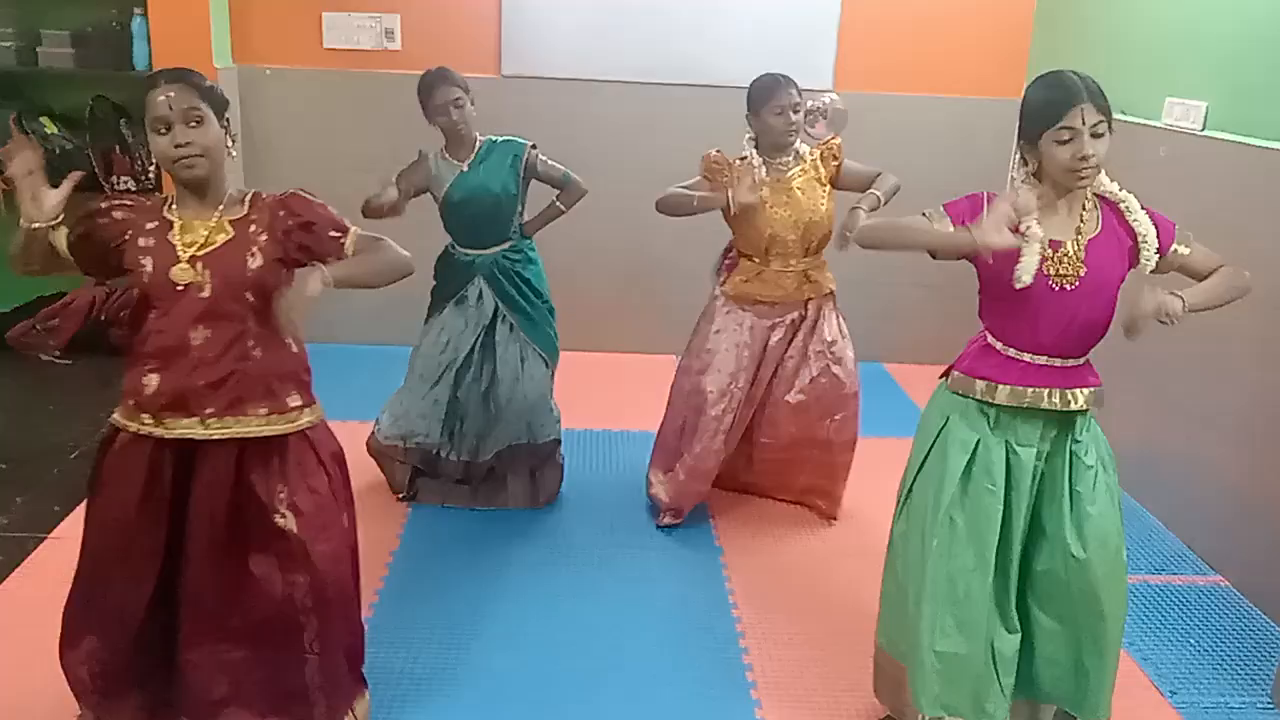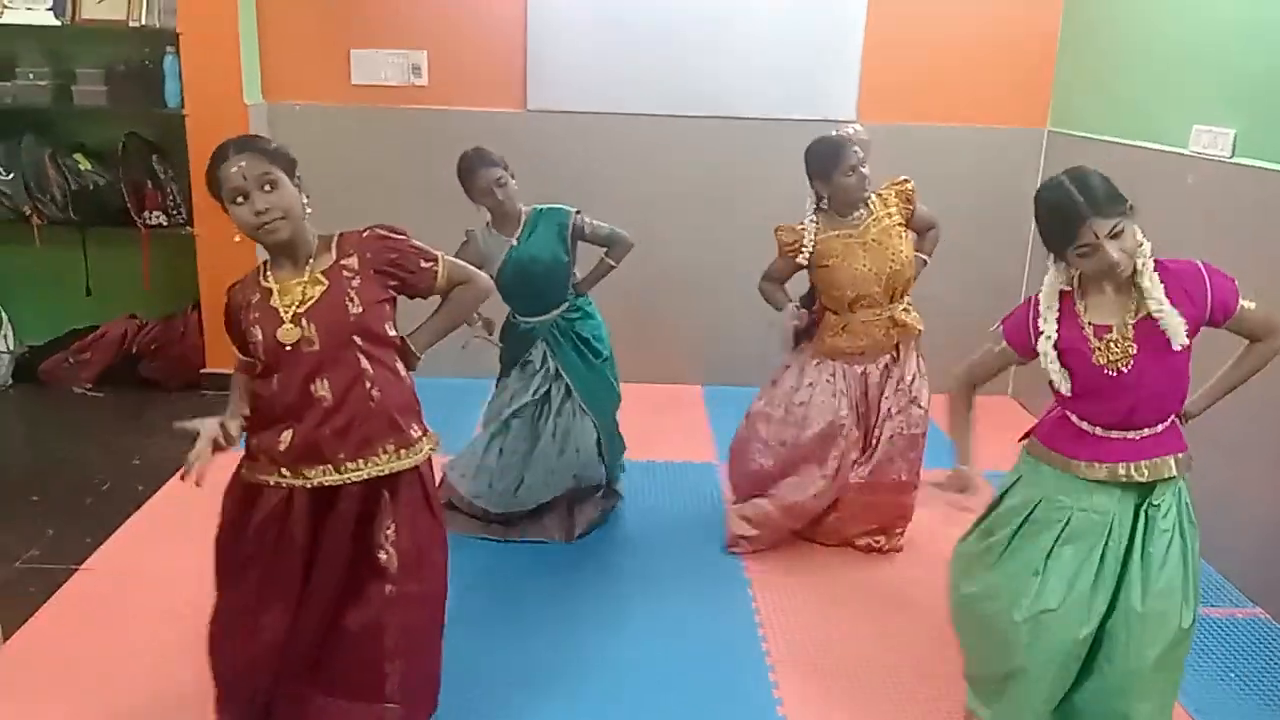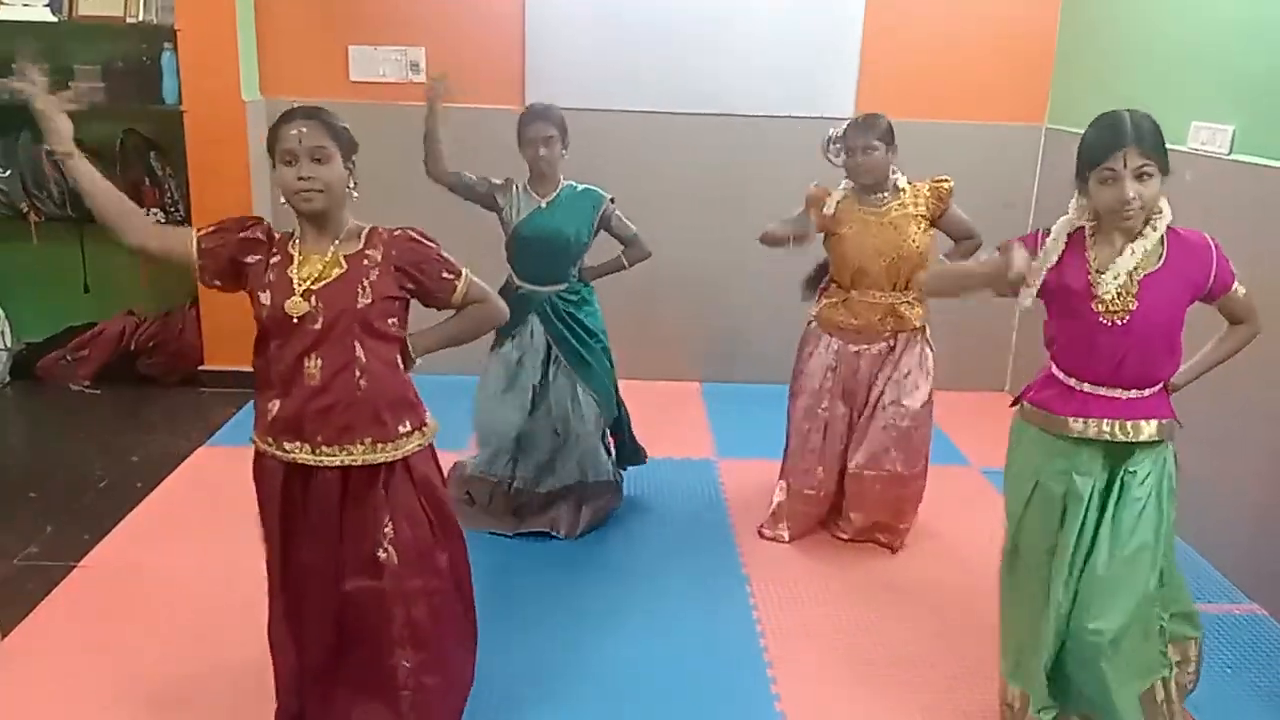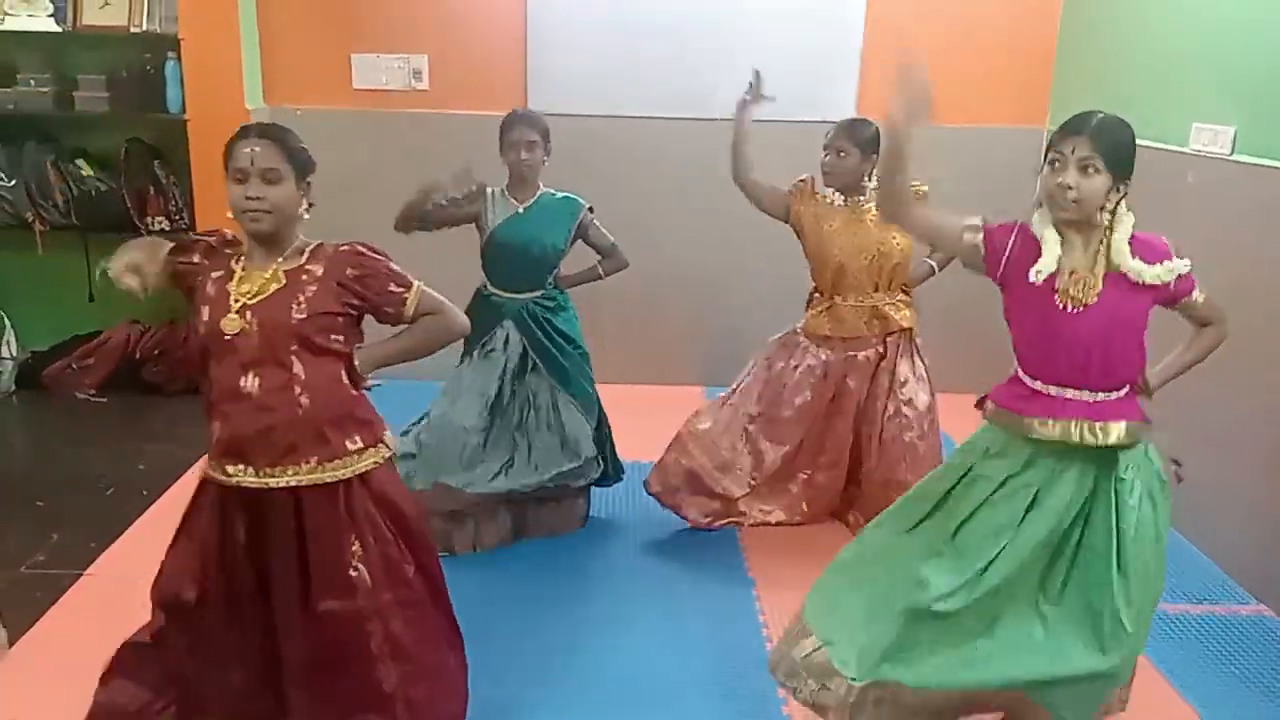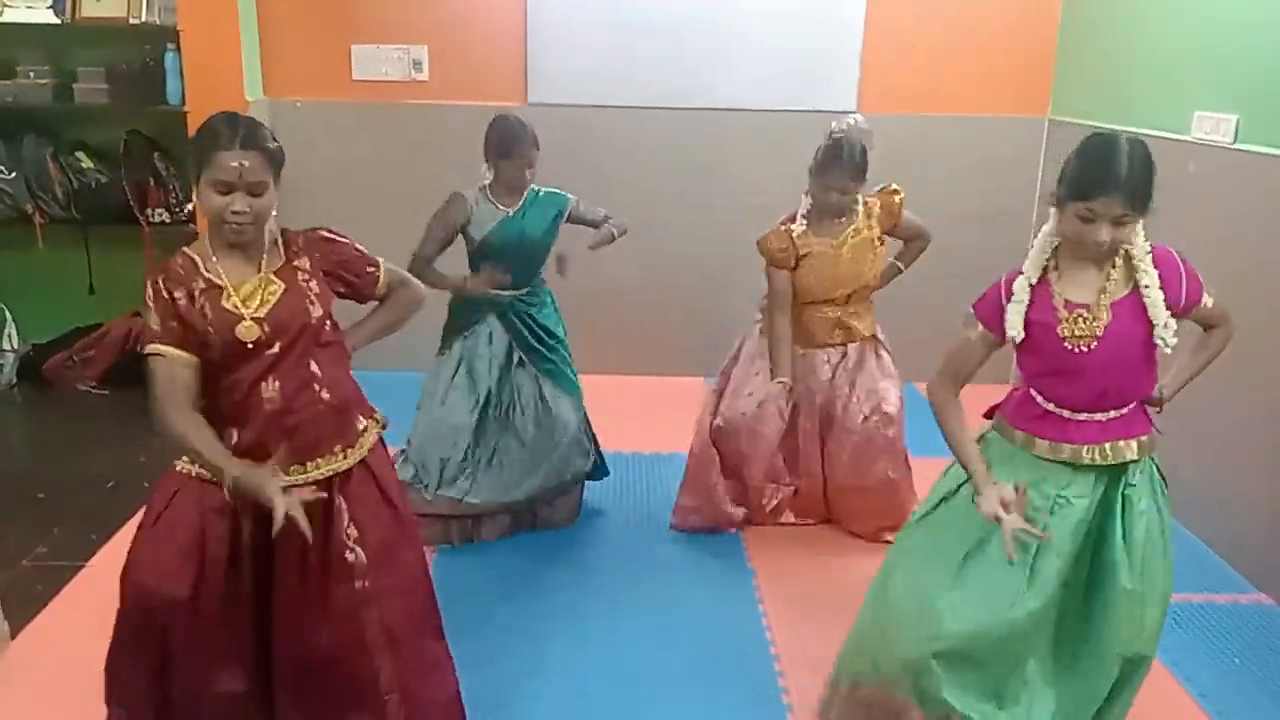
dt=0.4s
person 1, frame 1
left shoulder: (283, 213)
right shoulder: (129, 224)
left elbow: (394, 259)
left wrist: (320, 277)
left hip: (271, 438)
right hip: (158, 446)
left knee: (301, 587)
right knee: (134, 596)
person 1, frame 2
left shoulder: (375, 252)
right shoulder: (245, 300)
left elbow: (476, 283)
left wrist: (410, 345)
right wrist: (226, 423)
left hip: (385, 478)
right hip: (282, 490)
left knee: (383, 630)
right knee: (268, 634)
person 1, frame 3
left shoulder: (399, 250)
right shoulder: (254, 252)
left elbow: (490, 309)
right elbow: (139, 233)
left wrist: (409, 345)
right wrist: (63, 144)
left hip: (382, 464)
right hip: (292, 467)
left knee: (394, 614)
right knee: (307, 612)
person 1, frame 4
left shoulder: (344, 267)
right shoulder: (207, 260)
left elbow: (449, 322)
right elbow: (134, 264)
left wrist: (361, 360)
right wrist: (134, 261)
left hip: (340, 482)
right hip: (237, 492)
left knee: (370, 628)
right knee: (206, 628)
person 1, frame 5
left shoulder: (317, 256)
right shoulder: (175, 288)
left elbow: (406, 293)
right elbow: (174, 412)
left wrist: (335, 355)
right wrist: (252, 482)
left hip: (342, 474)
right hip: (225, 483)
left knee: (361, 625)
person 2, frame 1
left shoulder: (1130, 222)
right shoulder: (991, 216)
left elbow: (1233, 277)
right elbow: (868, 234)
left wrist: (1172, 303)
right wrist: (971, 238)
left hip: (1070, 426)
right hip: (979, 418)
left knee: (1083, 579)
right knee: (955, 578)
person 2, frame 2
left shoulder: (1192, 284)
right shoulder: (1043, 310)
right elbow: (968, 382)
left wrist: (1195, 403)
right wrist: (964, 463)
left hip: (1152, 492)
right hip: (1060, 484)
left knee: (1137, 647)
right knee: (1026, 626)
person 2, frame 3
left shoulder: (1194, 254)
right shoulder: (1055, 250)
left elbow: (1246, 320)
left wrist: (1181, 375)
left hip: (1140, 453)
right hip: (1049, 445)
left knee: (1116, 609)
right knee: (1050, 591)
person 2, frame 4
left shoulder: (1150, 258)
right shoulder: (1012, 244)
left elbow: (1214, 324)
right elbow: (898, 209)
left wrist: (1156, 377)
right wrist: (898, 135)
left hip: (1115, 468)
right hip: (1017, 453)
left knee: (1097, 620)
right knee: (948, 572)
person 2, frame 5
left shoulder: (1166, 274)
right shoulder: (1019, 288)
left elbow: (1221, 325)
right elbow: (944, 387)
left wrist: (1172, 386)
right wrist: (983, 478)
left hip: (1123, 475)
right hip: (1026, 461)
left knee: (1115, 633)
right knee: (945, 603)
person 3, frame 1
left shoulder: (821, 161)
right shoulder: (732, 172)
left elbow: (886, 182)
right elbow: (664, 202)
left wrist: (868, 206)
right wrist: (716, 198)
left hip: (811, 307)
right hip: (745, 308)
left knee: (826, 396)
right knee: (715, 397)
left ankle: (806, 486)
right ankle: (679, 486)
person 3, frame 2
left shoulder: (893, 204)
right shoulder: (807, 238)
left elbow: (931, 228)
right elbow: (768, 282)
left wrist: (914, 269)
right wrist: (792, 309)
left hip: (894, 353)
right hip: (830, 355)
left knee: (893, 449)
right knee: (796, 438)
left ankle: (865, 526)
right ankle: (768, 519)
person 3, frame 3
left shoulder: (925, 200)
right shoulder: (831, 206)
left elbow: (972, 240)
right elbow: (770, 234)
left wrist: (932, 272)
right wrist: (795, 233)
left hip: (899, 339)
right hip: (833, 336)
left knee: (891, 434)
right knee: (818, 425)
left ankle: (874, 517)
right ankle: (800, 512)
person 3, frame 4
right shoulder: (809, 205)
right elbow: (743, 180)
left wrist: (920, 273)
right wrist: (742, 116)
left hip: (891, 349)
right hip: (823, 344)
left knee: (900, 441)
right knee: (774, 417)
left ankle: (881, 512)
person 3, frame 5
left shoulder: (879, 214)
right shoulder: (787, 238)
left elbow: (921, 236)
right elbow: (778, 315)
left wrist: (888, 274)
right wrist: (787, 377)
left hip: (855, 348)
right hip: (789, 344)
left knee: (873, 435)
right knee: (745, 422)
left ankle: (864, 512)
right ankle: (744, 502)
person 4, frame 1
left shoulder: (514, 153)
right shoulder: (428, 169)
left elbow: (575, 187)
right elbow: (375, 209)
left wrist: (532, 226)
right wrist: (382, 201)
left hip: (516, 278)
right hip: (462, 282)
left knee: (522, 382)
right knee: (443, 378)
left ankle: (524, 474)
right ankle: (451, 466)
person 4, frame 2
left shoulder: (558, 219)
right shoulder: (479, 245)
left elbow: (622, 242)
left wrist: (585, 284)
right wrist: (472, 315)
left hip: (576, 336)
right hip: (525, 344)
left knee: (580, 429)
right knee: (511, 433)
left ankle: (573, 509)
right ankle: (515, 504)
person 4, frame 3
left shoulder: (590, 202)
right shoulder: (504, 196)
left elbow: (641, 249)
right elbow: (439, 173)
left wrist: (590, 272)
right wrist: (432, 116)
left hip: (573, 321)
right hip: (522, 319)
left knee: (578, 417)
right knee: (511, 415)
left ankle: (580, 503)
right ankle: (514, 494)
person 4, frame 4
left shoulder: (568, 208)
right shoulder: (482, 202)
left elbow: (618, 258)
right elbow: (405, 223)
left wrist: (566, 280)
right wrist: (431, 197)
left hip: (549, 329)
right hip: (494, 327)
left knee: (558, 427)
right knee: (464, 424)
left ankle: (555, 513)
person 4, frame 5
left shoulder: (552, 204)
right shoulder: (465, 206)
left elbow: (616, 226)
right elbow: (419, 265)
left wrist: (581, 243)
right wrist: (465, 285)
left hip: (534, 321)
right hip: (477, 326)
left knee: (554, 418)
right knee: (456, 421)
left ankle: (549, 503)
right ankle: (456, 506)
